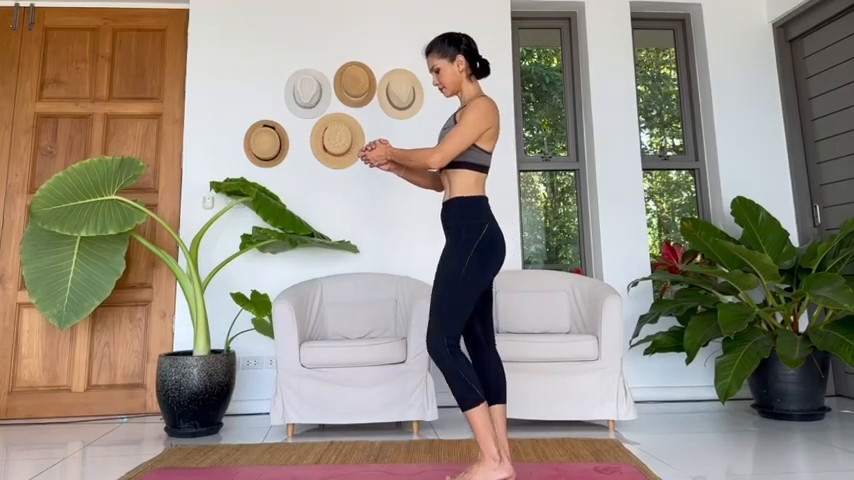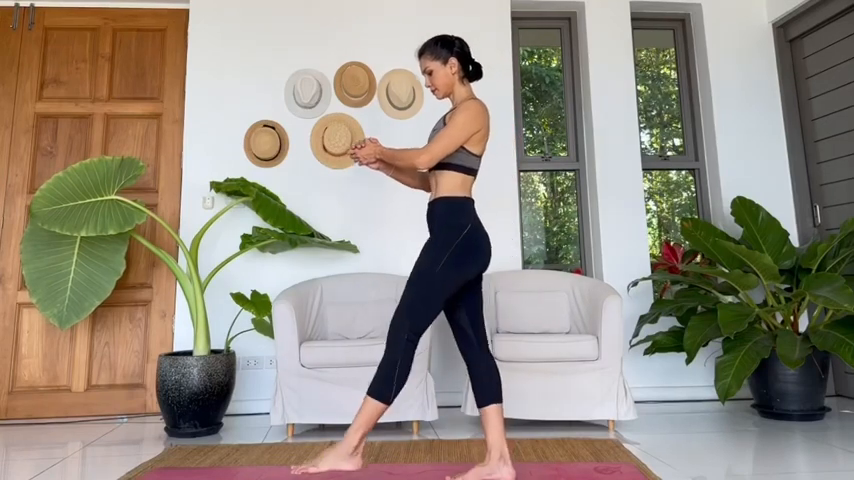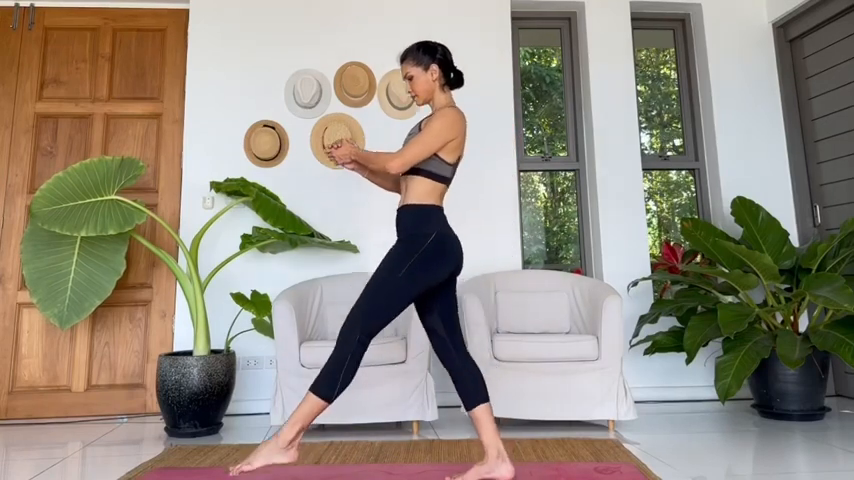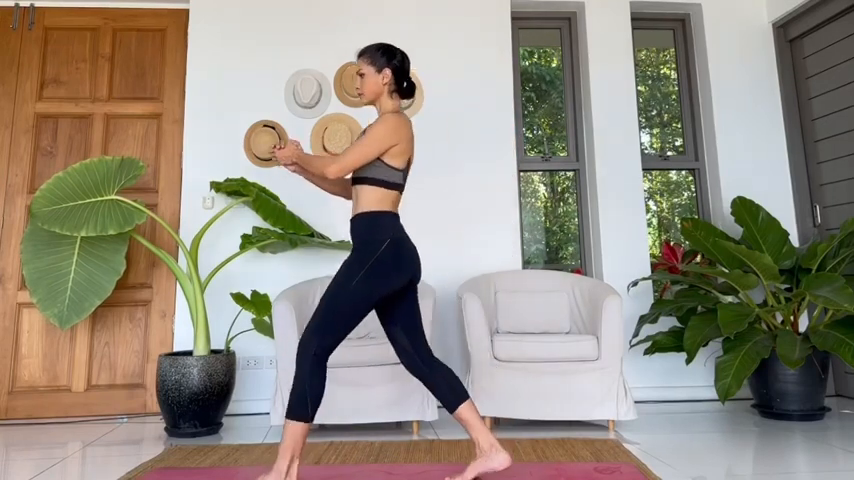
dt=0.3s
person 1, frame 1
left shoulder: (482, 106)
right shoulder: (463, 113)
left elbow: (436, 159)
right elbow: (439, 179)
left wrist: (392, 152)
right wrist: (391, 165)
left hip: (473, 232)
right hip: (468, 234)
left knee: (441, 340)
right knee: (479, 343)
person 1, frame 2
left shoulder: (472, 109)
right shoulder: (455, 115)
left elbow: (424, 160)
right elbow: (428, 179)
left wrist: (380, 151)
right wrist: (381, 163)
left hip: (456, 235)
right hip: (457, 235)
left knee: (402, 334)
right knee: (472, 344)
person 1, frame 3
left shoulder: (447, 117)
right shoulder: (434, 120)
left elbow: (395, 165)
right elbow: (399, 181)
left wrist: (351, 152)
right wrist: (353, 161)
left hip: (425, 241)
right hip: (430, 243)
left knee: (354, 334)
right knee: (451, 349)
left ankle: (284, 442)
person 1, frame 4
left shoulder: (392, 124)
right shoulder: (387, 125)
left elbow: (333, 168)
right elbow: (349, 187)
left wrist: (298, 156)
right wrist: (300, 168)
left hip: (378, 249)
right hip: (390, 252)
left knee: (313, 347)
right knee: (417, 355)
